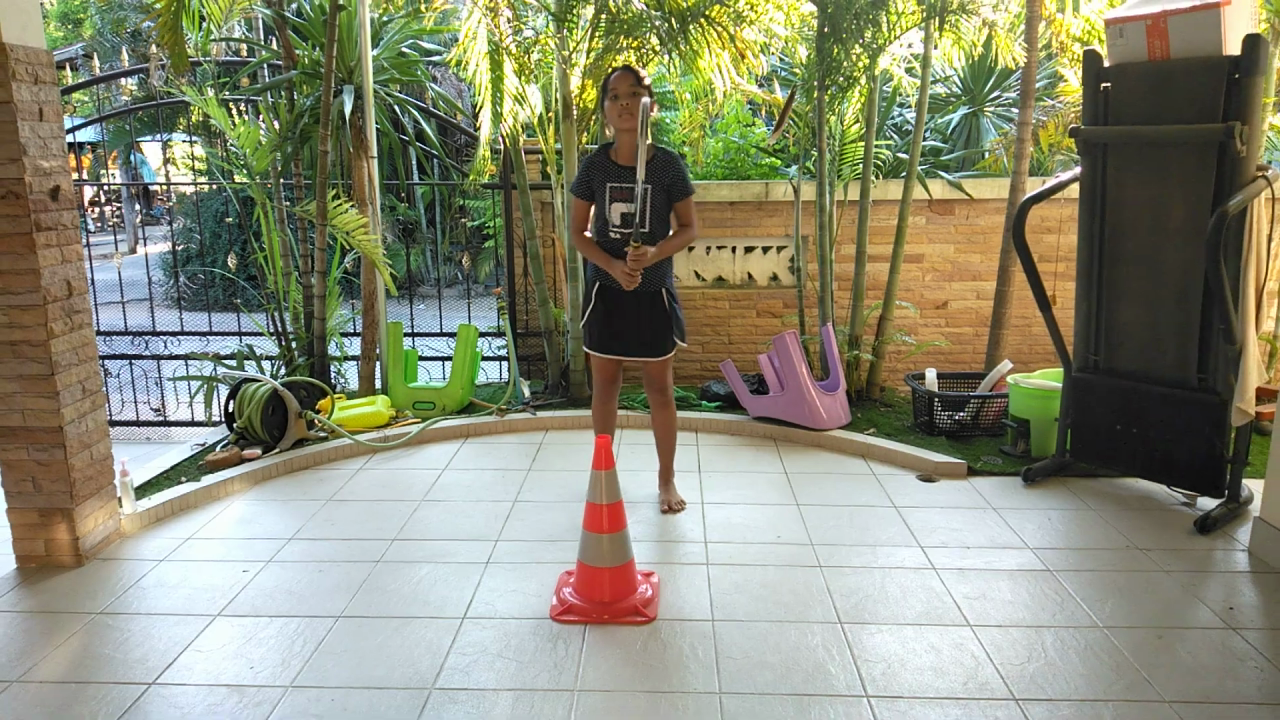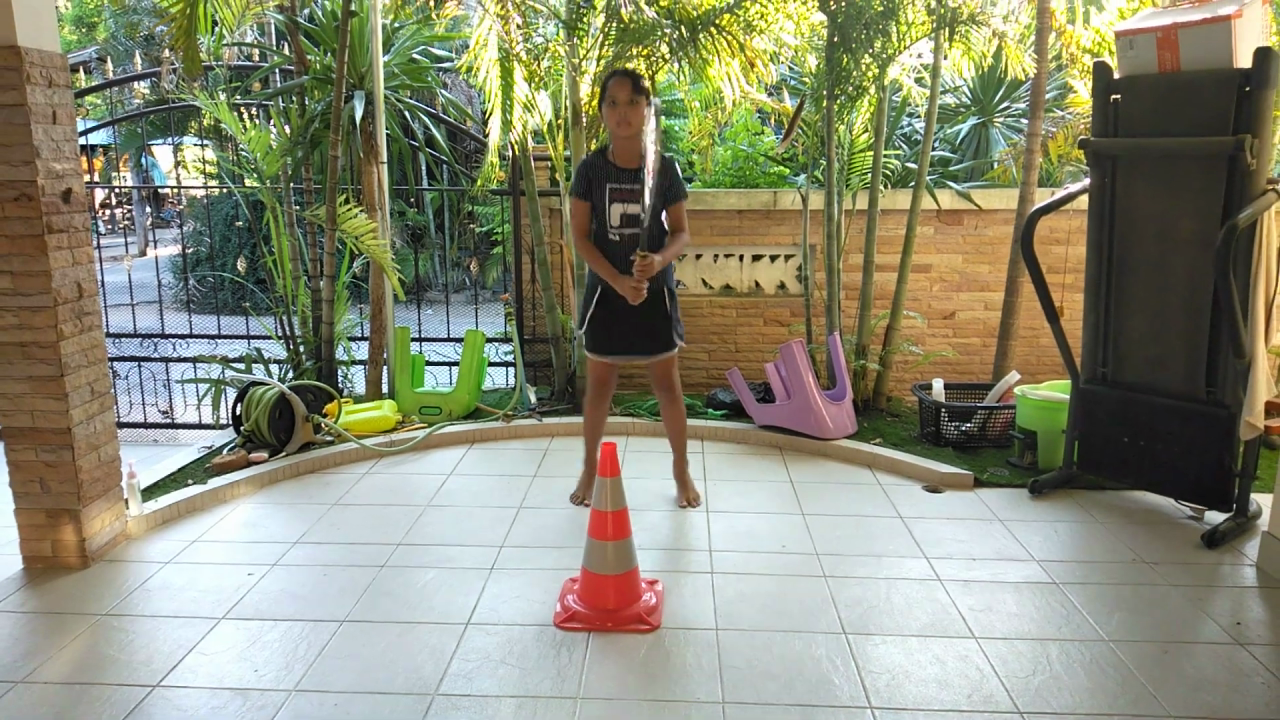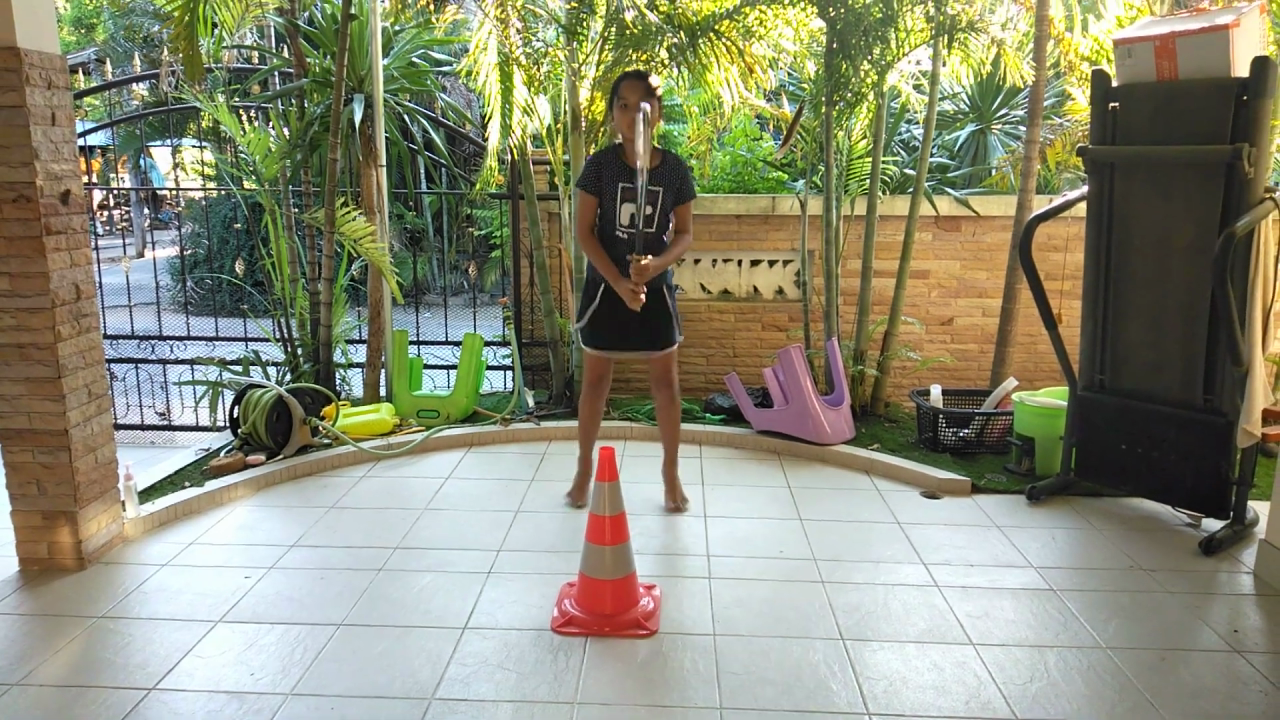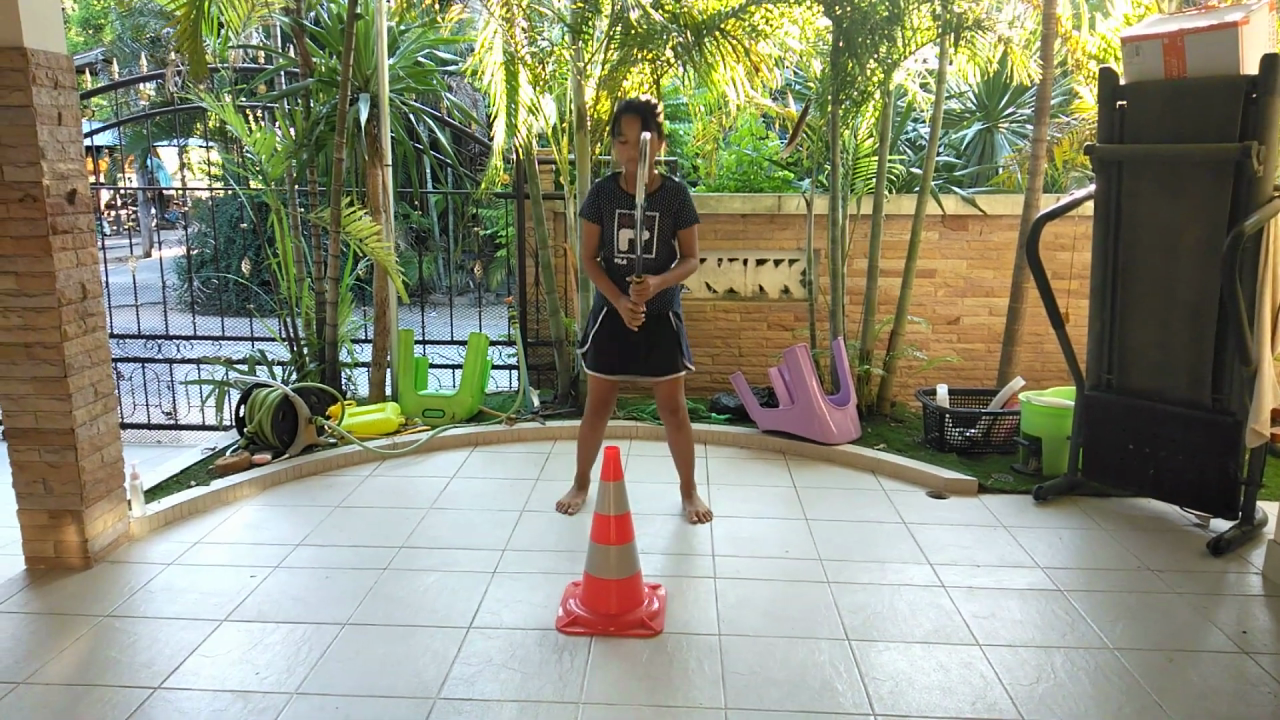
dt=0.7s
person 1, frame 1
left shoulder: (668, 164)
right shoulder: (594, 165)
left elbow: (690, 229)
right elbow: (578, 232)
left wrist: (654, 255)
right wrist: (613, 265)
left hip: (654, 292)
right hip: (605, 291)
left knee: (658, 387)
right knee: (604, 384)
left ankle: (666, 479)
person 1, frame 2
left shoulder: (665, 167)
right shoulder: (591, 168)
left elbow: (681, 232)
right elbow: (580, 237)
left wrist: (658, 261)
right wrist: (617, 280)
left hip: (656, 290)
right hip: (606, 290)
left knee: (666, 384)
right knee: (600, 386)
left ankle: (681, 471)
right ankle: (590, 469)
person 1, frame 3
left shoulder: (675, 169)
right shoulder: (600, 164)
left elbow: (685, 234)
right elbow: (584, 232)
left wrist: (656, 264)
right wrist: (618, 281)
left hip: (656, 289)
right hip: (605, 287)
left knee: (665, 381)
right knee: (595, 381)
left ankle: (671, 472)
right ankle: (584, 468)
person 1, frame 4
left shoulder: (676, 194)
right shoulder: (602, 192)
left elbow: (691, 258)
right elbow: (588, 258)
left wrist: (658, 283)
right wrist: (619, 301)
left hip: (662, 315)
right hip: (610, 312)
left knee: (673, 409)
right knee: (598, 407)
left ankle: (689, 488)
right ankle: (581, 481)
